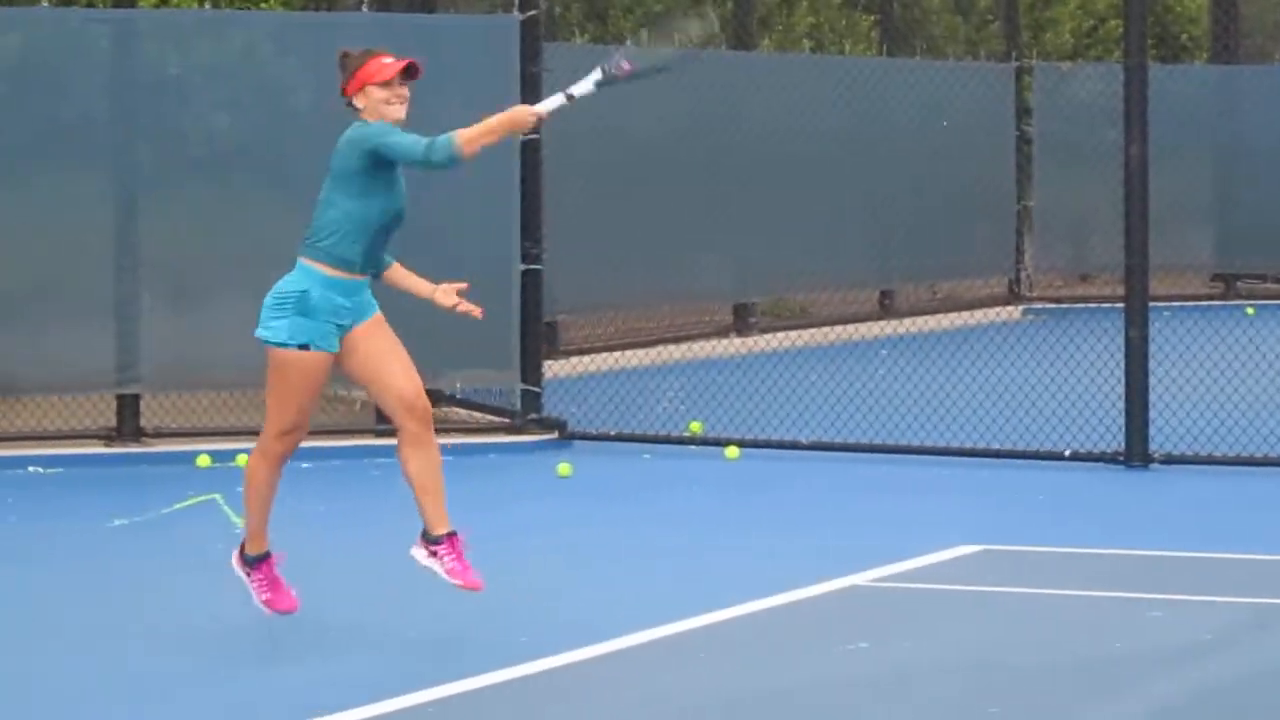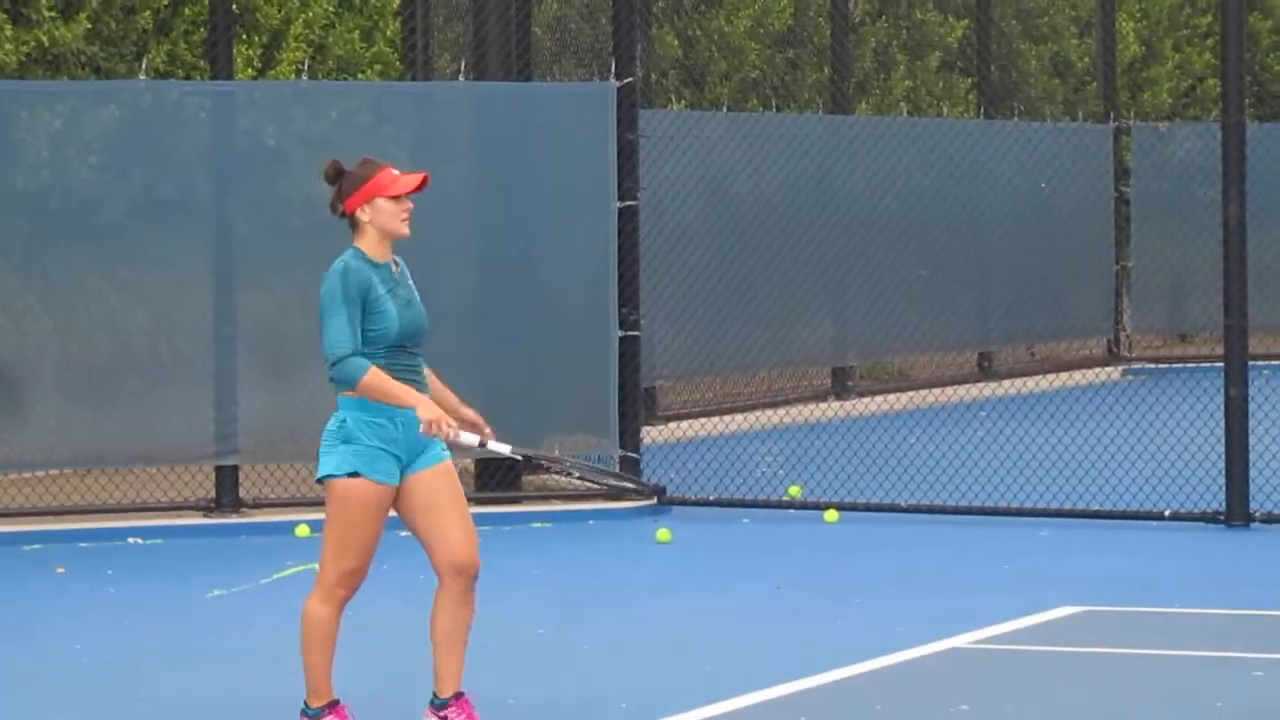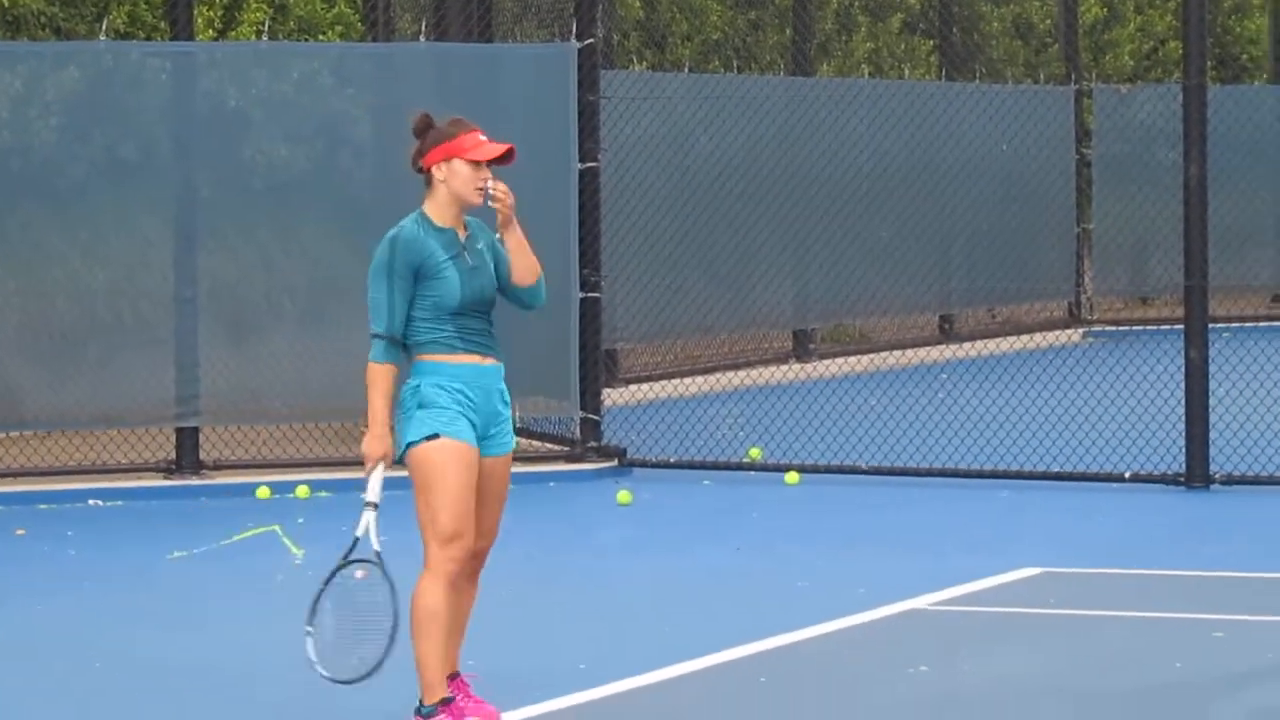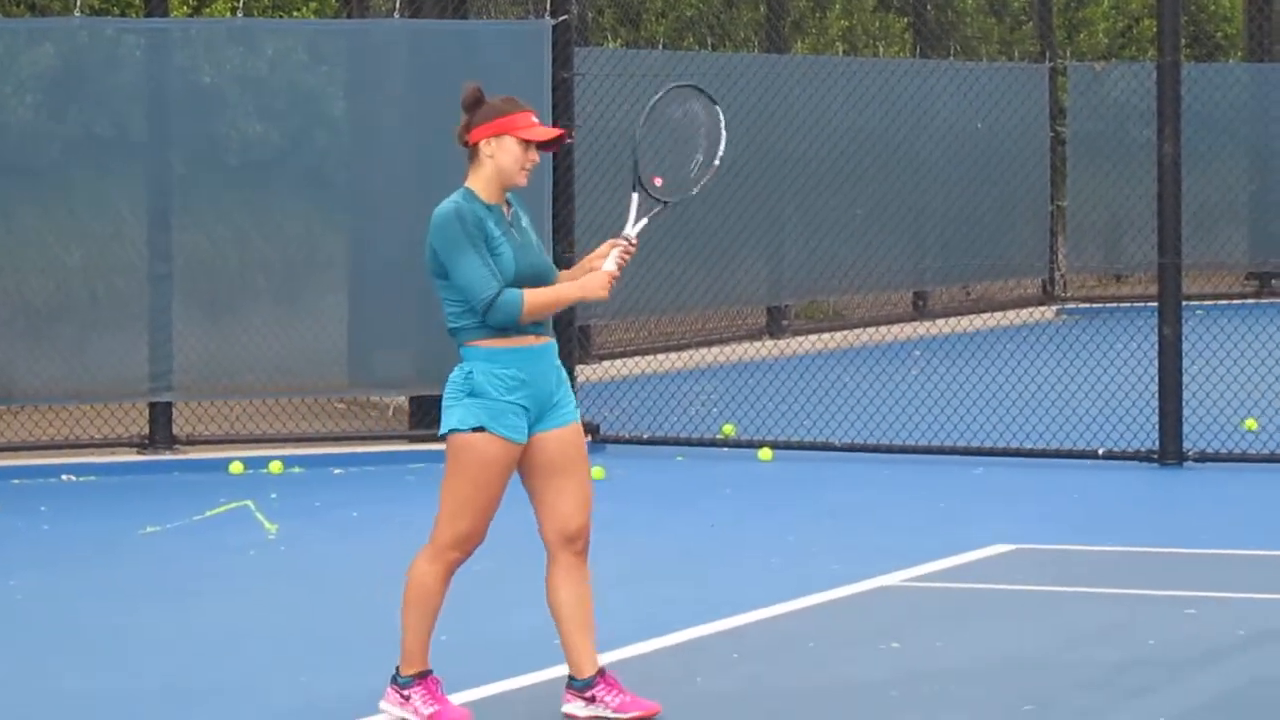
dt=1s
person 1, frame 1
left shoulder: (387, 152)
right shoulder: (368, 139)
right elbow: (436, 152)
left wrist: (430, 291)
right wrist: (506, 122)
left hip: (353, 303)
right hip: (307, 300)
left knee: (414, 410)
right knee: (281, 439)
left ankle: (438, 540)
right ankle: (254, 555)
person 1, frame 2
left shoulder: (397, 270)
right shoulder: (344, 274)
right elbow: (344, 363)
left wrist: (453, 407)
right wrist: (417, 401)
left hip: (416, 436)
right hip: (364, 434)
left knee: (460, 565)
right knee: (339, 582)
person 1, frame 3
left shoulder: (482, 234)
right shoulder: (403, 243)
left elbow: (531, 296)
right elbow: (384, 342)
left wrist: (509, 226)
right wrist: (379, 425)
left hip: (492, 397)
right hip: (439, 397)
left knee: (473, 556)
right knee: (448, 554)
person 1, frame 4
left shoulder: (514, 211)
right shoulder: (454, 217)
right elbow: (496, 306)
left wrist: (589, 265)
right wrist: (581, 290)
left hip: (546, 380)
right hip: (490, 386)
left knee: (571, 537)
right knee: (453, 543)
